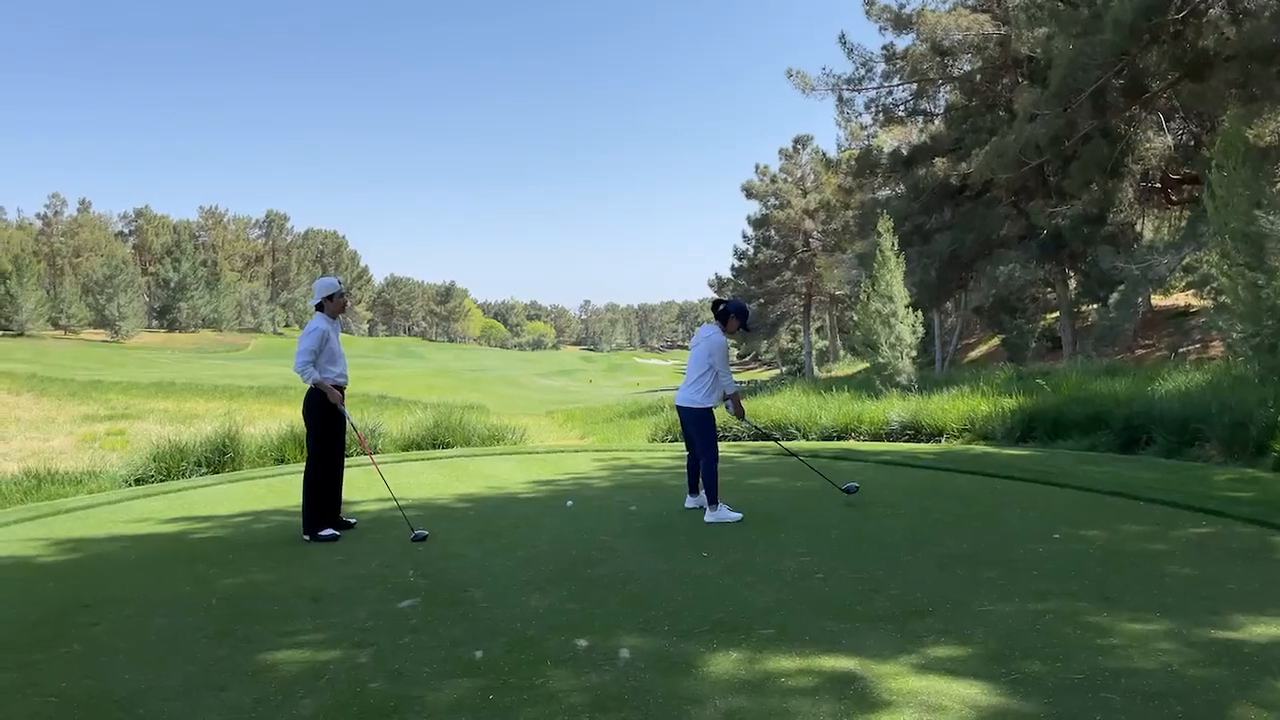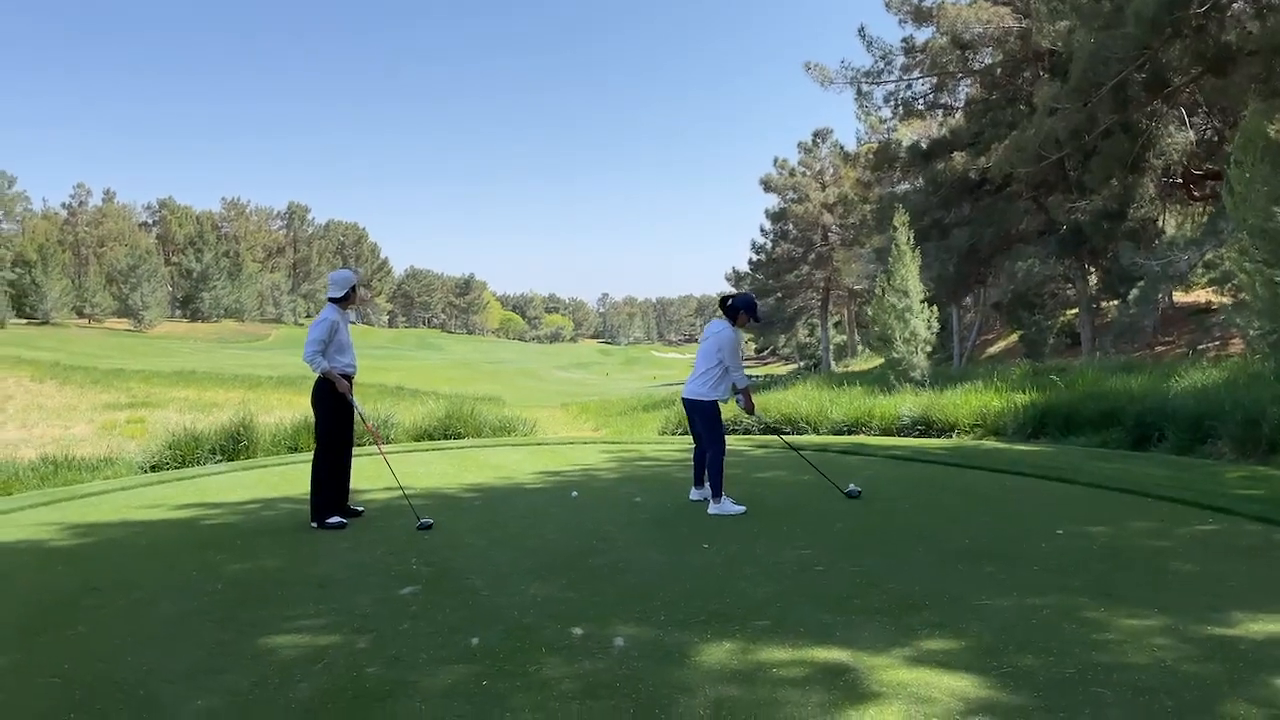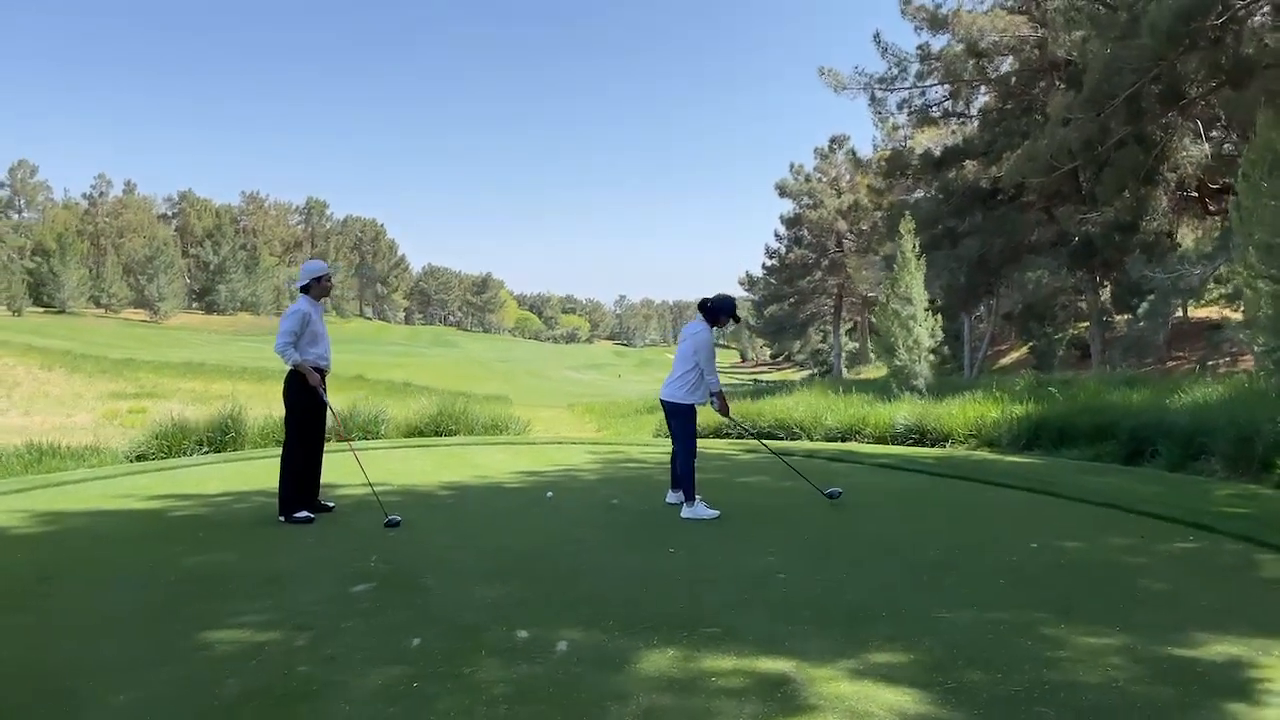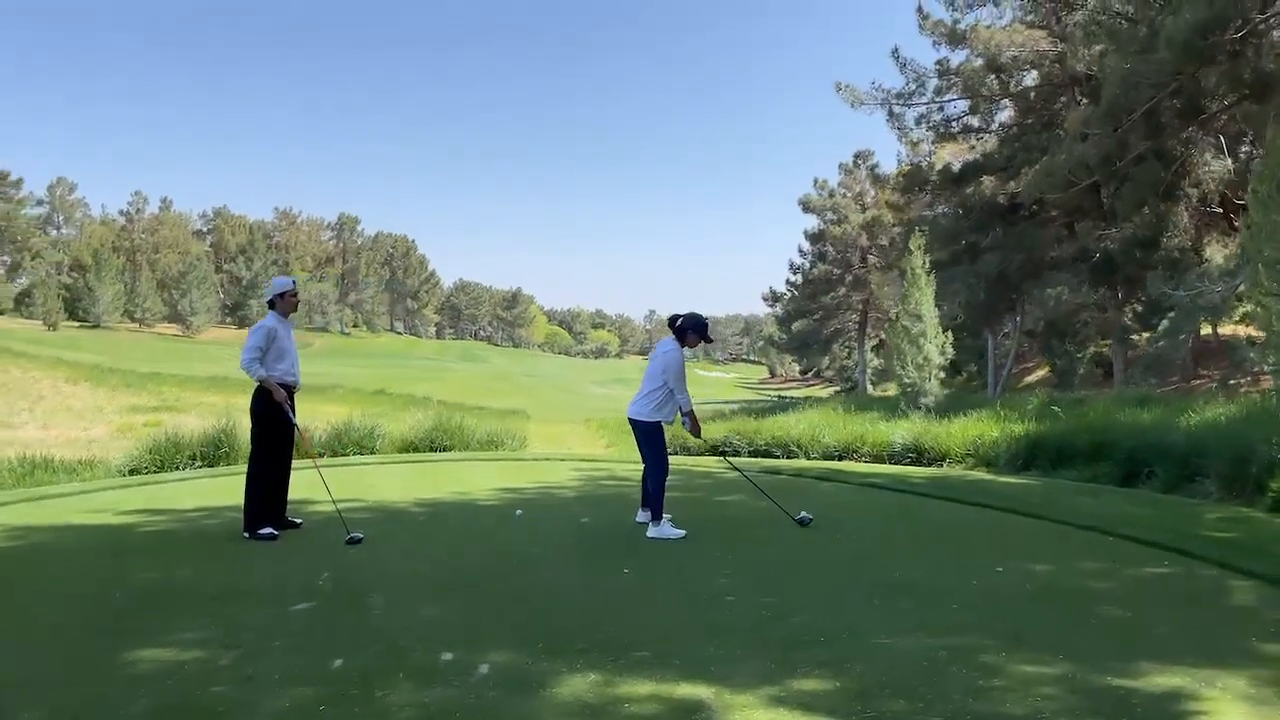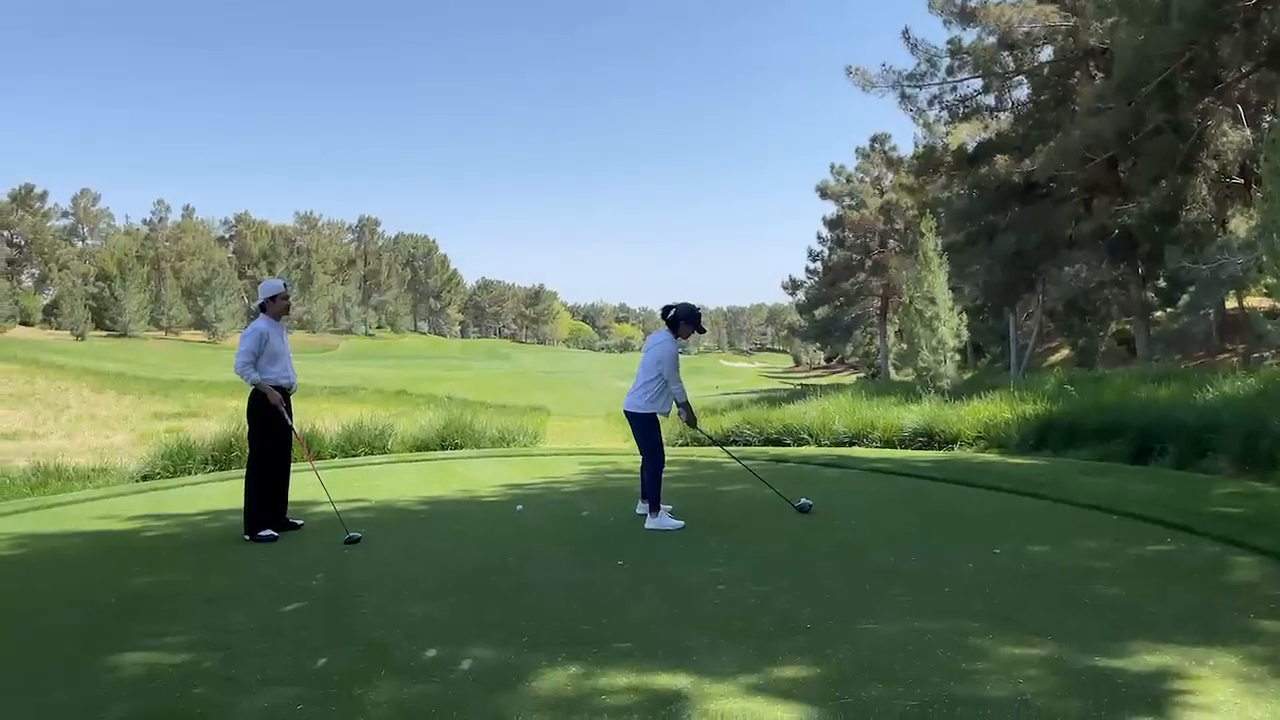
dt=0.7s
person 1, frame 1
left shoulder: (333, 326)
right shoulder: (317, 328)
right elbow: (302, 366)
right wrist: (329, 390)
left hip: (333, 400)
right hip: (321, 400)
left knee: (335, 460)
right knee: (319, 461)
left ankle: (331, 516)
right ankle: (313, 526)
person 1, frame 2
left shoulder: (341, 317)
right shoulder: (328, 319)
right elbow: (311, 355)
right wrist: (337, 380)
left hip: (342, 388)
right hip: (330, 389)
left knee: (343, 448)
right knee: (328, 449)
left ankle: (339, 504)
right ankle: (321, 513)
person 1, frame 3
left shoulder: (315, 310)
right shoulder: (300, 310)
right elbow: (283, 346)
right wrist: (308, 372)
left hip: (315, 382)
right hip: (302, 382)
left knee: (314, 443)
right knee: (297, 443)
left ankle: (309, 499)
right ankle: (289, 507)
person 1, frame 4
left shoulder: (286, 327)
right shoulder: (267, 327)
right elbow: (248, 362)
right wrist: (274, 388)
left hip: (285, 397)
right hip: (269, 397)
left knee: (282, 459)
right knee: (263, 459)
left ankle: (276, 515)
right ankle: (254, 523)
person 1, frame 5
left shoulder: (279, 329)
right shoulder: (258, 330)
right elbow: (242, 366)
right wrist: (269, 391)
left hip: (282, 399)
right hip: (264, 400)
left knee: (281, 460)
right knee: (261, 462)
left ankle: (277, 517)
right ankle: (254, 525)
person 2, frame 1
left shoulder: (705, 333)
right shoulder: (717, 339)
right elbow: (724, 375)
left wrist: (727, 396)
right wrist: (737, 404)
left hip: (686, 401)
right hip: (698, 405)
left knee: (696, 451)
right knee: (710, 455)
left ankle: (694, 496)
right ankle: (713, 509)
person 2, frame 2
left shoulder: (715, 326)
right shoulder: (728, 334)
right elbow: (735, 370)
left wrist: (737, 391)
right wrist: (747, 398)
left hip: (692, 394)
right hip: (703, 398)
left knee: (703, 444)
right knee: (716, 447)
left ankle: (699, 489)
right ankle: (717, 502)
person 2, frame 3
left shoulder: (693, 327)
right shoulder: (704, 336)
right elbow: (709, 373)
left wrist: (714, 395)
right wrist: (722, 401)
left hip: (671, 396)
right hip: (682, 400)
left knee: (680, 447)
right knee: (687, 451)
left ankle: (675, 492)
right ankle: (690, 506)
person 2, frame 4
left shoulder: (666, 345)
right shoulder: (674, 355)
right elbow: (680, 392)
left wrist: (685, 416)
right wrist: (693, 422)
left hip: (641, 414)
right hip: (647, 418)
left knee: (652, 465)
right knee: (659, 468)
left ankle: (645, 511)
right ankle: (656, 524)
person 2, frame 5
left shoulder: (659, 337)
right shoulder: (667, 346)
right elbow: (675, 384)
left wrist: (681, 408)
right wrist: (689, 413)
left hip: (637, 406)
right hip: (643, 410)
left knee: (650, 457)
right knee: (656, 460)
left ankle: (646, 502)
right ankle: (654, 516)
